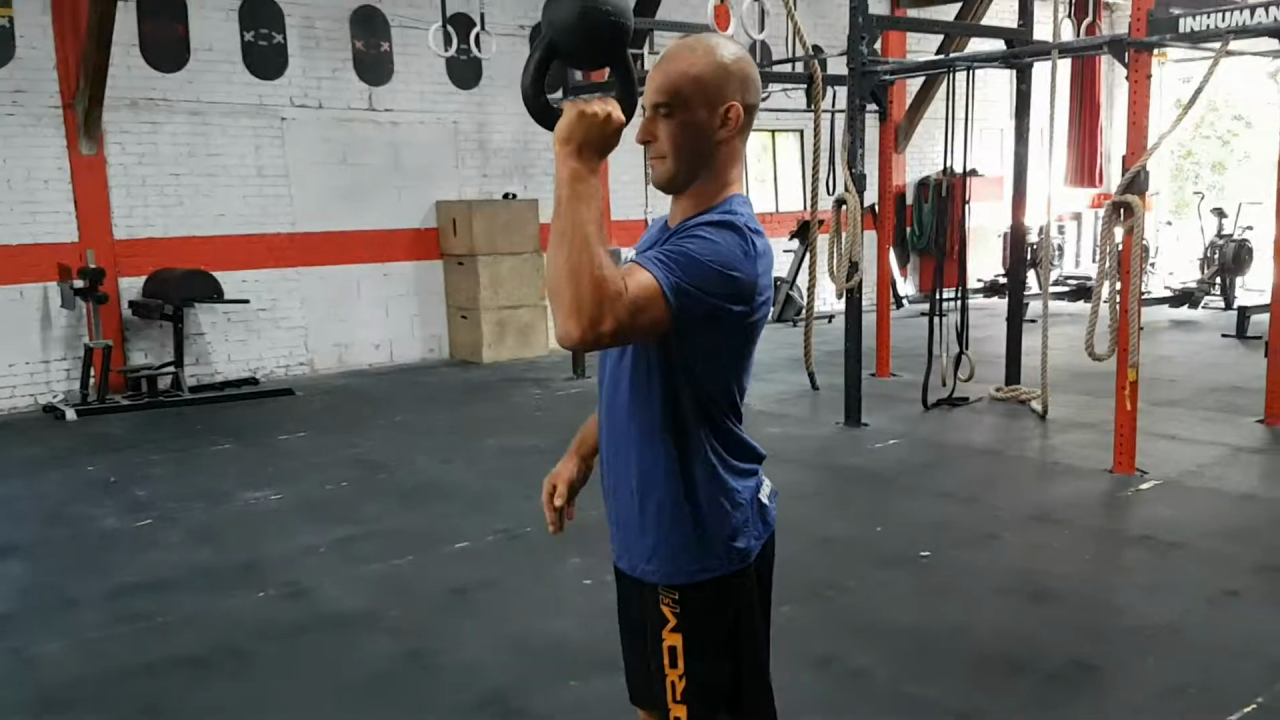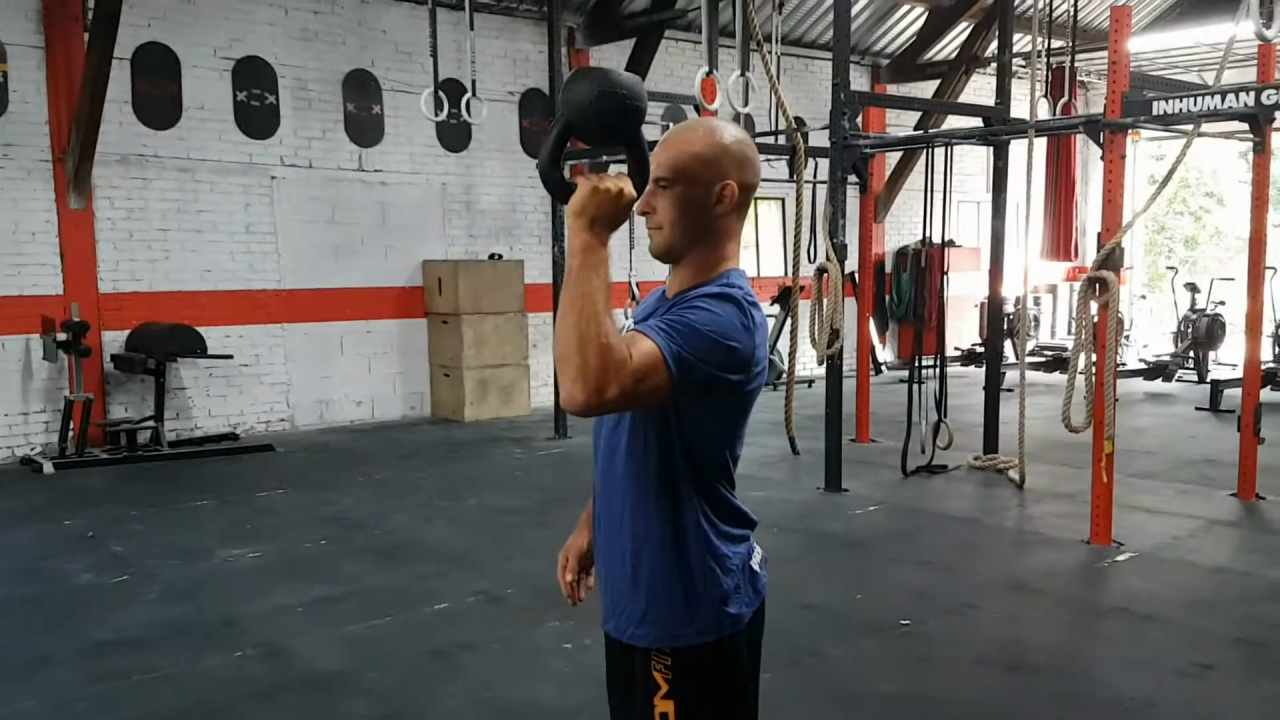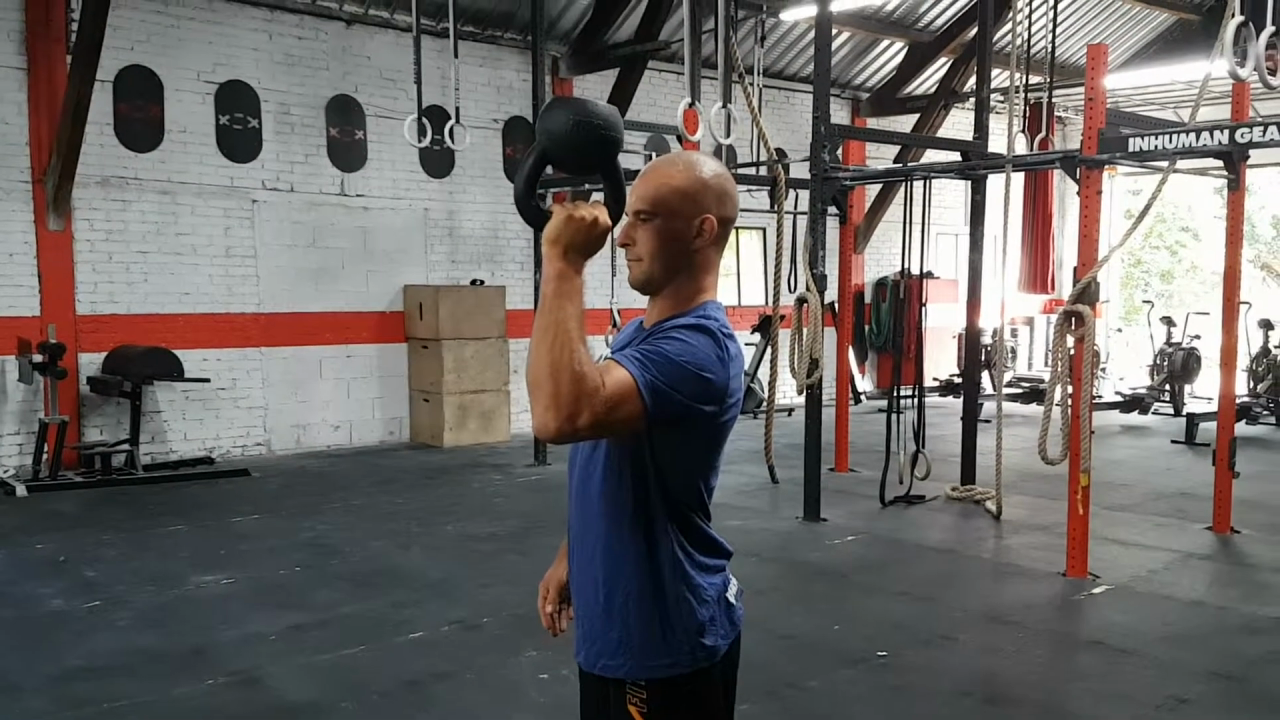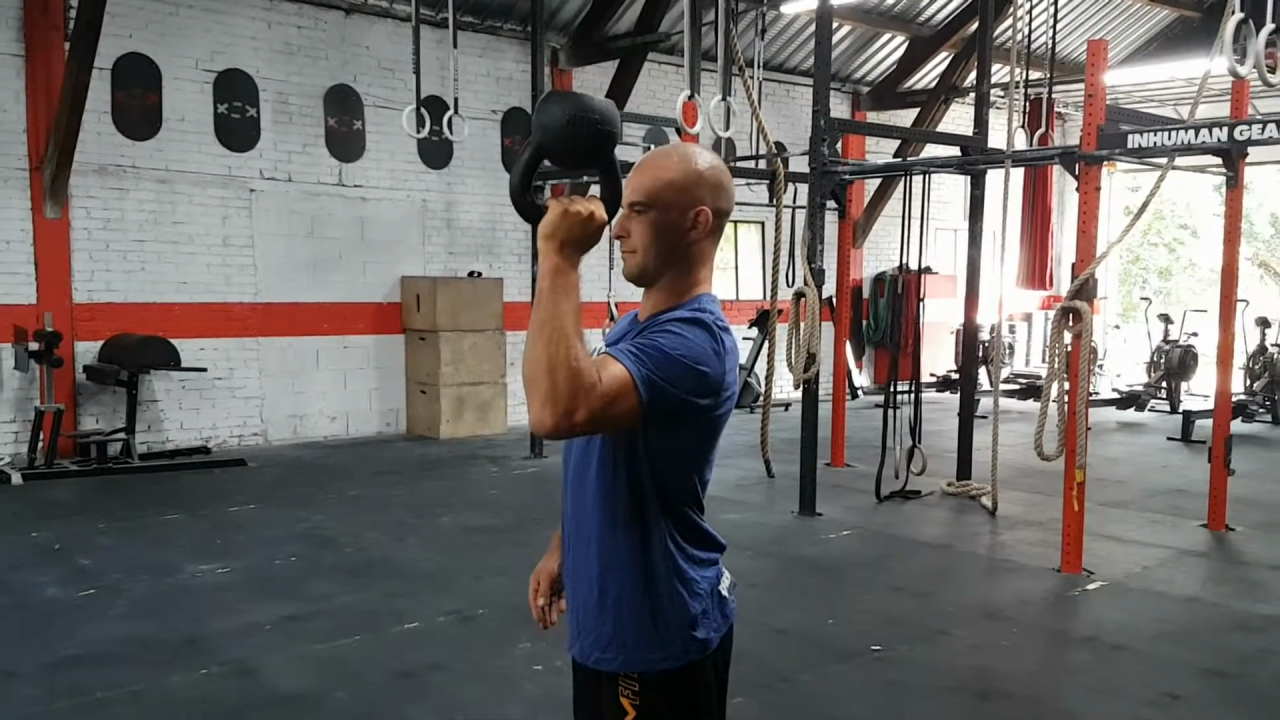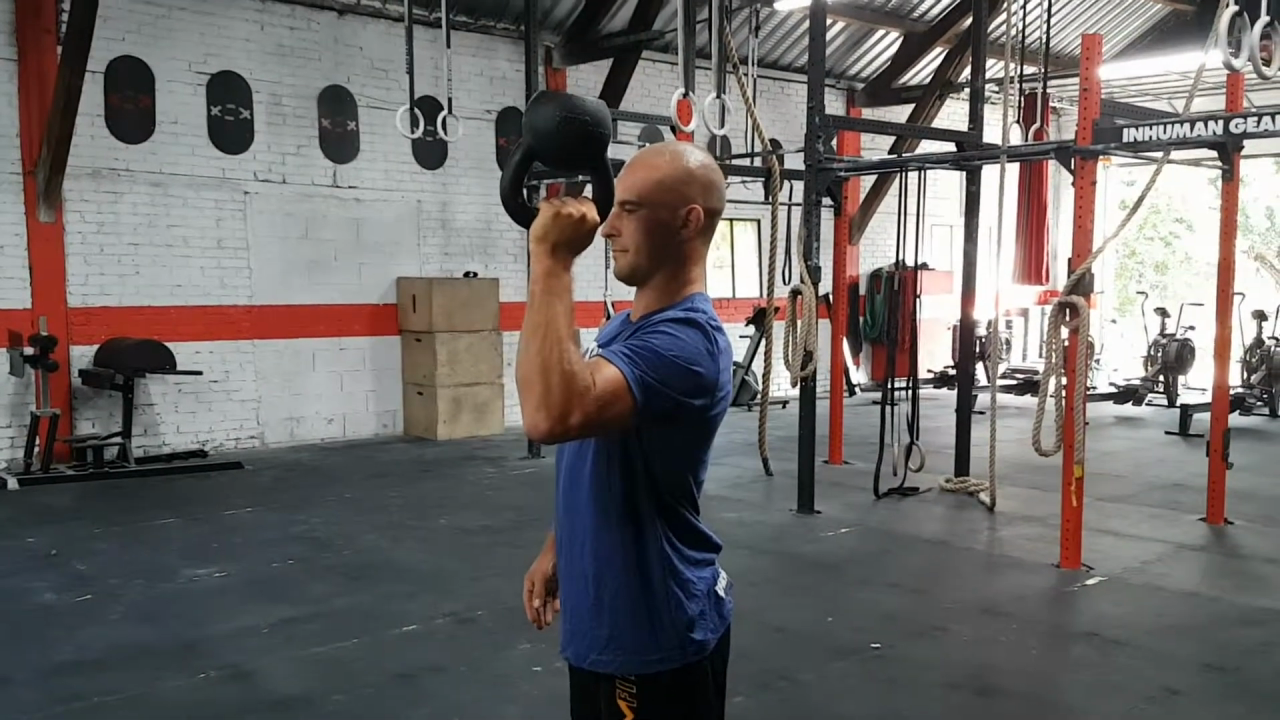
dt=1s
person 1, frame 1
left shoulder: (725, 244)
right shoulder: (673, 230)
left elbow: (584, 321)
left wrist: (578, 162)
right wrist: (580, 454)
left hip: (703, 540)
right hip: (657, 529)
person 1, frame 2
left shoulder: (722, 316)
right shoulder: (664, 303)
left elbow: (588, 387)
left wrist: (588, 235)
right wrist: (590, 526)
left hip: (691, 609)
right hip: (642, 596)
person 1, frame 3
left shoulder: (697, 348)
right shoulder: (643, 333)
left elbow: (560, 415)
left wrist: (562, 262)
right wrist: (570, 557)
left hip: (669, 638)
right hip: (619, 625)
person 1, frame 4
left shoulder: (693, 341)
right shoulder: (637, 325)
left elbow: (558, 411)
left wrist: (559, 257)
right wrist: (563, 548)
left hip: (660, 630)
right hip: (611, 617)
person 1, frame 5
left shoulder: (686, 341)
right shoulder: (627, 325)
left elbow: (552, 414)
left wrist: (551, 259)
right wrist: (556, 549)
left hip: (657, 632)
right hip: (606, 620)
